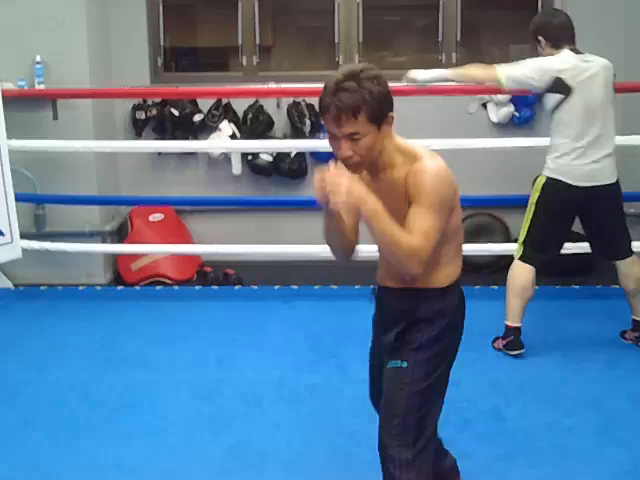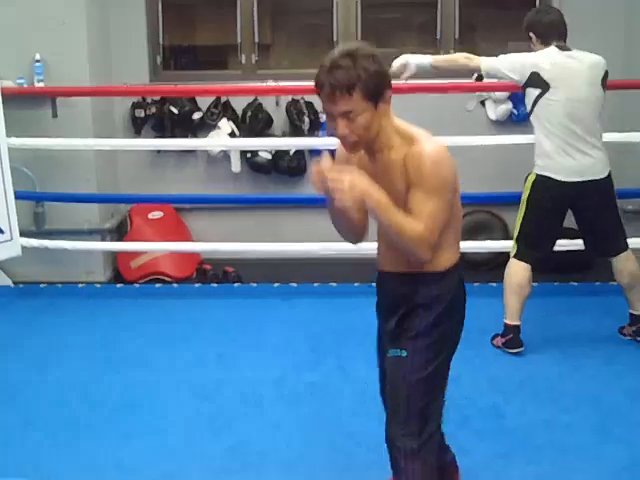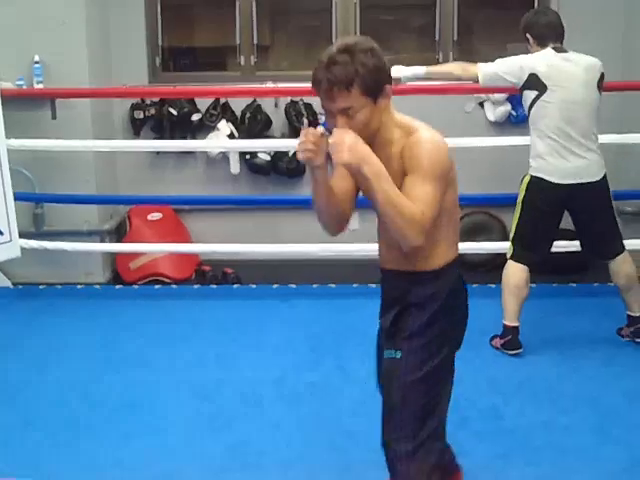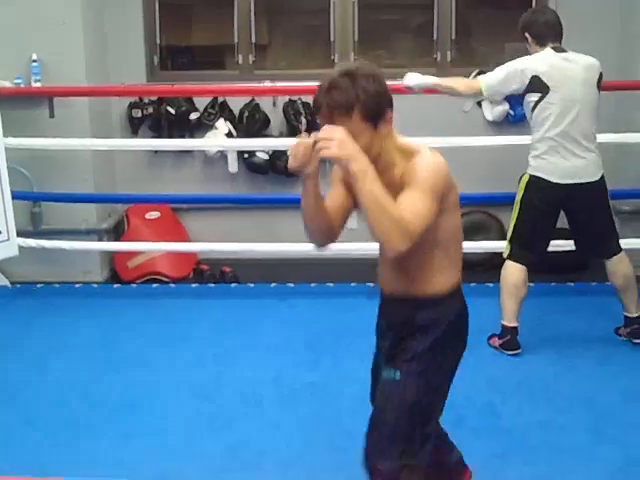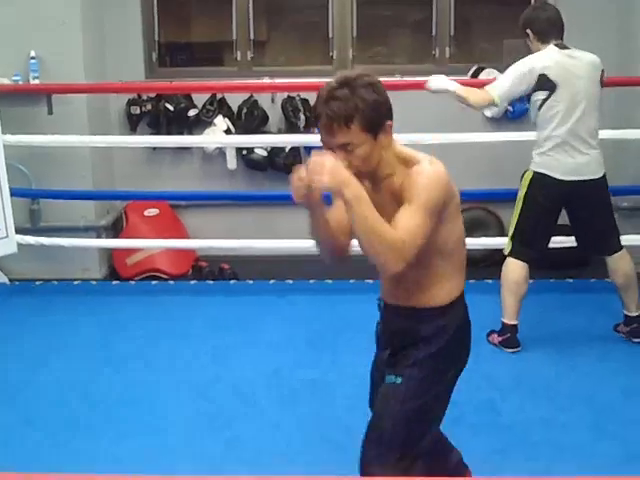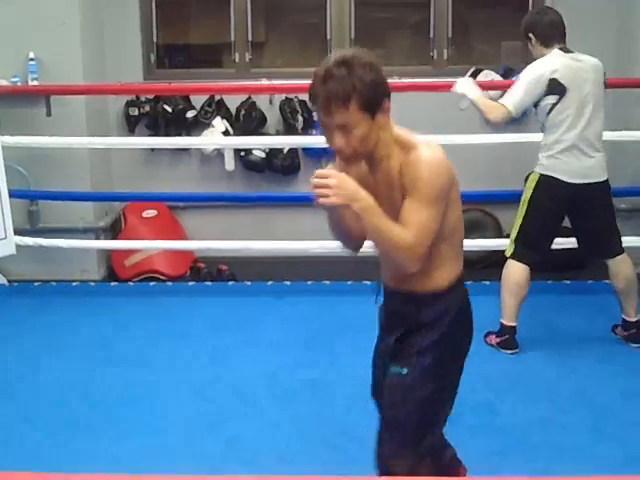
dt=0.1s
person 1, frame 1
left shoulder: (428, 172)
right shoulder: (354, 167)
left elbow: (415, 260)
right elbow: (343, 253)
left wrist: (366, 204)
right wrist: (333, 207)
left hip: (432, 311)
right hip: (390, 304)
left knee: (401, 439)
right knee: (389, 406)
person 1, frame 2
left shoulder: (427, 155)
right shoulder: (355, 150)
left elbow: (423, 246)
right elbow: (354, 235)
left wrist: (370, 196)
right wrist: (336, 197)
left hip: (433, 297)
right hip: (392, 289)
left knee: (408, 428)
right knee: (400, 400)
person 1, frame 3
left shoulder: (424, 145)
right shoulder: (354, 147)
left elbow: (413, 235)
right elbow: (333, 224)
left wrist: (367, 163)
right wrist: (317, 169)
left hip: (434, 296)
right hip: (396, 289)
left knee: (406, 435)
right knee: (403, 400)
person 1, frame 4
left shoulder: (426, 168)
right shoulder: (352, 164)
left elbow: (397, 241)
right elbow: (321, 236)
left wrist: (356, 164)
right wrist: (309, 178)
left hip: (433, 322)
right hip: (396, 311)
right knee: (400, 414)
person 1, frame 5
left shoulder: (425, 179)
right shoulder: (354, 173)
left elbow: (392, 258)
right elbow: (334, 254)
left wrist: (350, 189)
right wrist: (312, 207)
left hip: (435, 331)
right hip: (395, 321)
right knee: (391, 421)
person 1, frame 6
left shoulder: (425, 163)
right shoulder: (355, 160)
left elbow: (410, 257)
right elbow: (355, 242)
left wrist: (359, 202)
right wrist: (335, 205)
left hip: (438, 316)
right hip: (397, 308)
right knee: (393, 405)
person 2, frame 1
left shoulder: (548, 68)
right shoulder: (605, 67)
left elbow: (488, 75)
left wrist: (433, 74)
left hip: (562, 179)
right hip: (604, 178)
left knee: (528, 256)
left ankle: (512, 335)
person 2, frame 2
left shoulder: (532, 63)
right shoulder: (598, 63)
left elbow: (469, 62)
left wrist: (419, 60)
left hip: (551, 175)
right hip: (596, 173)
left knee: (523, 254)
left ankle: (511, 333)
person 2, frame 3
left shoulder: (526, 65)
right shoulder: (594, 66)
left elbow: (465, 71)
left wrist: (417, 71)
left hip: (547, 177)
right hip: (592, 176)
left knee: (520, 256)
left ankle: (510, 334)
person 2, frame 4
left shoulder: (528, 68)
right shoulder: (592, 66)
left elbow: (470, 88)
left wrist: (426, 80)
left hip: (545, 177)
right hip: (589, 176)
left knee: (518, 256)
right knee: (611, 251)
left ankle: (508, 334)
person 2, frame 5
left shoulder: (531, 66)
right shoulder: (593, 63)
left elbow: (482, 100)
left wrist: (447, 84)
left hip: (548, 173)
right hip: (591, 172)
left knee: (519, 253)
left ankle: (507, 331)
person 2, frame 6
left shoulder: (541, 71)
right shoulder: (595, 66)
left elbow: (497, 114)
left wrist: (469, 89)
left hip: (554, 176)
right hip: (595, 175)
left knee: (520, 255)
left ankle: (506, 333)
